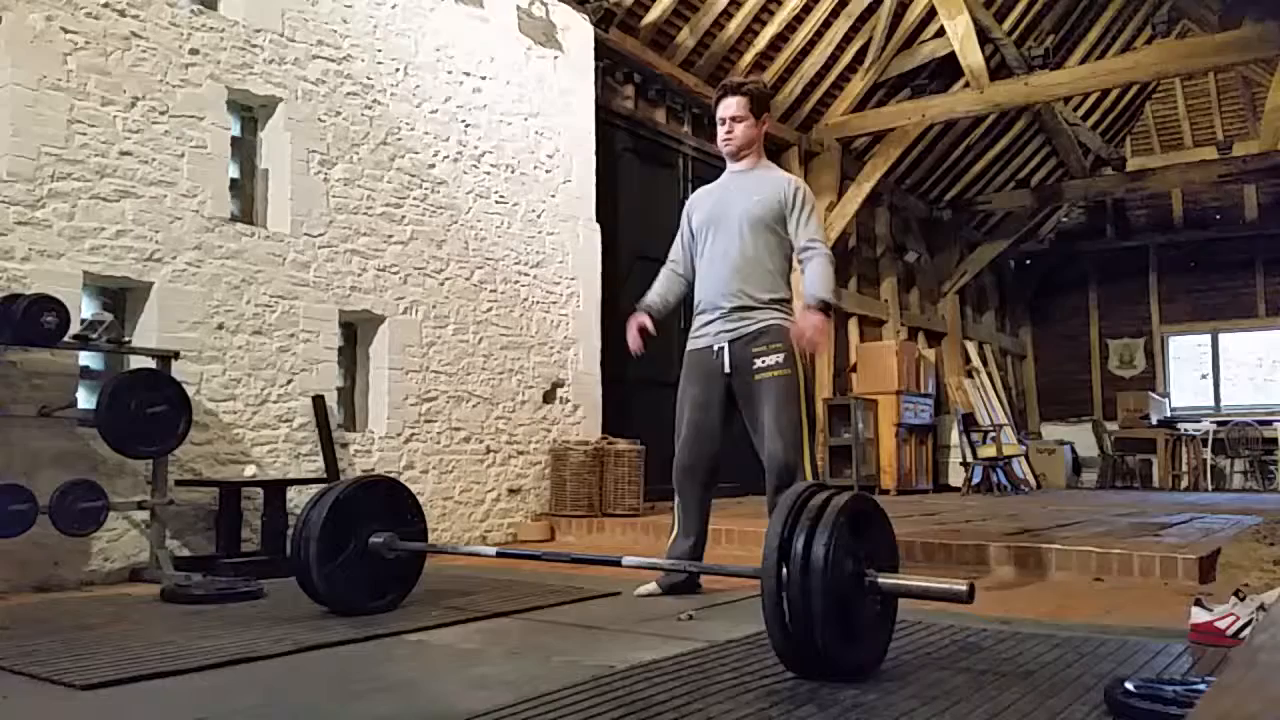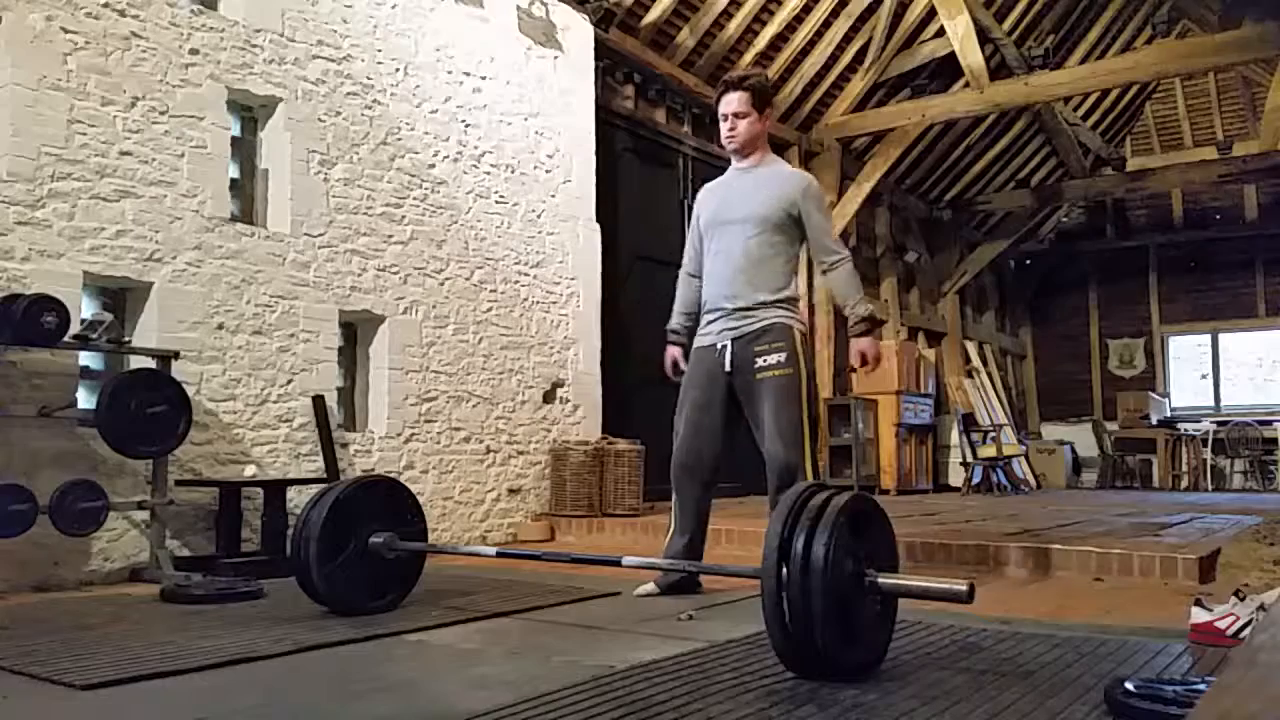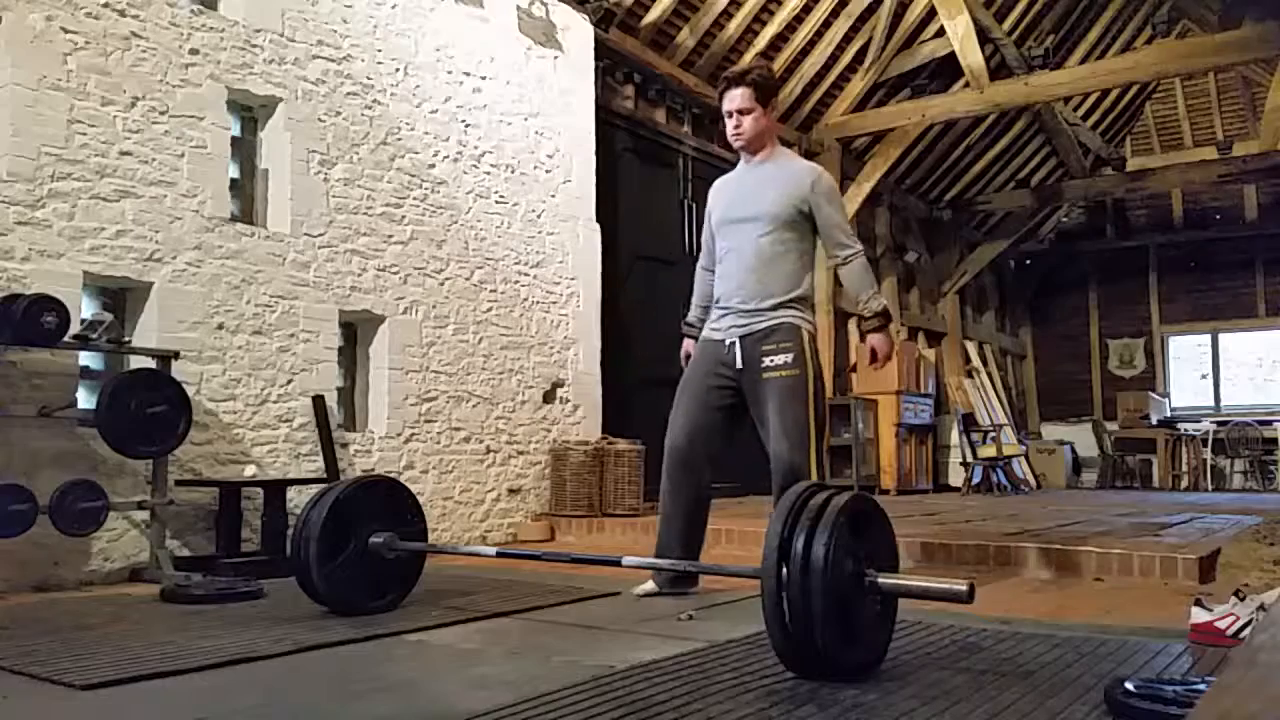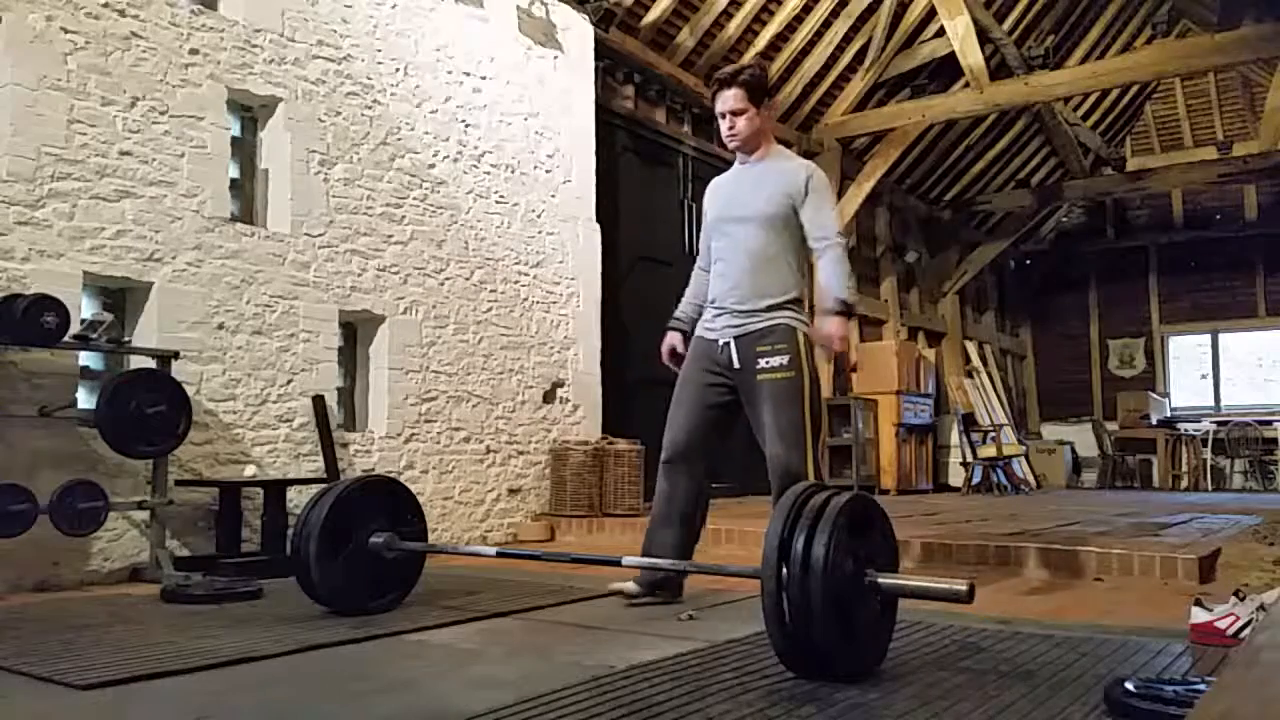
dt=0.2s
person 1, frame 1
left shoulder: (788, 188)
right shoulder: (700, 199)
left elbow: (813, 253)
right elbow: (677, 268)
left wrist: (816, 306)
right wrist: (647, 309)
left hip: (765, 336)
right hip: (705, 342)
left knee: (783, 457)
right knee: (690, 460)
right ankle: (680, 568)
person 1, frame 2
left shoulder: (796, 185)
right shoulder: (708, 195)
left elbow: (833, 260)
left wrist: (862, 325)
right wrist: (677, 334)
left hip: (771, 336)
right hip: (710, 341)
left knee: (786, 459)
right knee: (689, 457)
right ankle: (680, 568)
person 1, frame 3
left shoulder: (807, 178)
right shoulder: (720, 189)
left elbow: (847, 253)
left wrist: (876, 317)
right wrist: (692, 327)
left hip: (779, 335)
right hip: (718, 338)
left knee: (792, 461)
right knee: (682, 449)
right ankle: (675, 568)
person 1, frame 4
left shoulder: (801, 175)
right shoulder: (716, 189)
left elbow: (830, 245)
left wrist: (836, 309)
right wrist: (680, 323)
left hip: (773, 337)
right hip: (712, 339)
left knee: (789, 463)
right knee: (681, 452)
right ankle: (662, 572)
